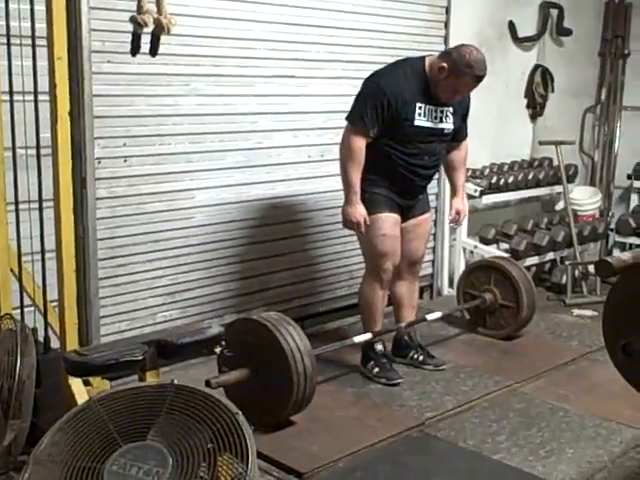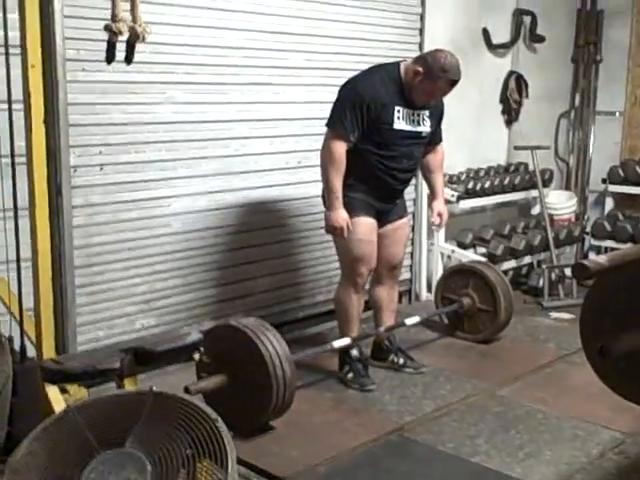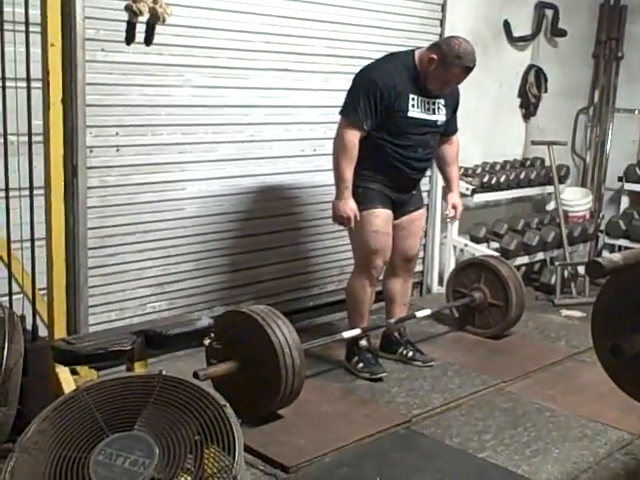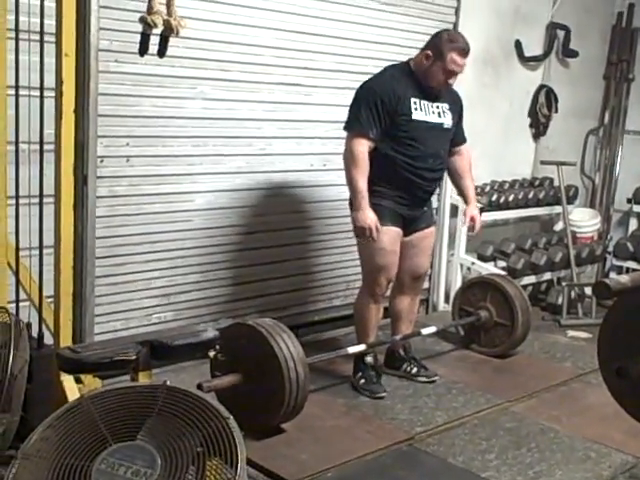
dt=1s
person 1, frame 1
left shoulder: (458, 97)
right shoulder: (389, 84)
left elbow: (456, 146)
right elbow: (354, 139)
left wrist: (459, 193)
right wrist: (353, 199)
left hip: (415, 193)
right hip: (378, 189)
left knee: (411, 267)
right knee: (382, 268)
left ankle: (405, 342)
right ankle: (373, 350)
person 1, frame 2
left shoulder: (433, 102)
right shoulder: (366, 89)
left elbow: (432, 150)
right elbow: (335, 144)
left wrist: (438, 196)
right wrist: (334, 204)
left hip: (393, 198)
right hip: (355, 196)
left knee: (390, 272)
right knee: (358, 273)
left ankle: (384, 345)
right ankle: (349, 354)
person 1, frame 3
left shoulder: (449, 91)
right shoulder: (381, 77)
left elbow: (447, 141)
right elbow: (348, 134)
left wrist: (453, 189)
right wrist: (343, 194)
left hip: (409, 189)
right hip: (371, 186)
left knee: (405, 263)
right knee: (371, 265)
left ankle: (394, 338)
right ankle: (357, 345)
person 1, frame 4
left shoulder: (451, 99)
right shoulder: (382, 88)
left elbow: (458, 152)
right elbow: (357, 148)
left wrist: (470, 200)
right wrist: (362, 205)
left hip: (421, 205)
right hip: (382, 203)
left knee: (413, 280)
right knee: (378, 283)
left ankle: (399, 354)
right ankle: (363, 363)
